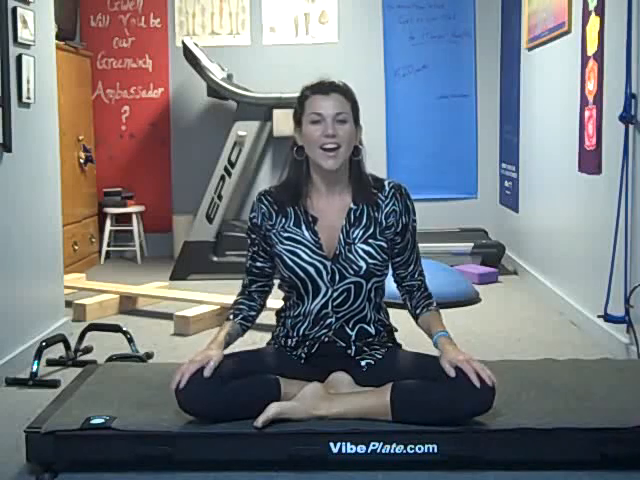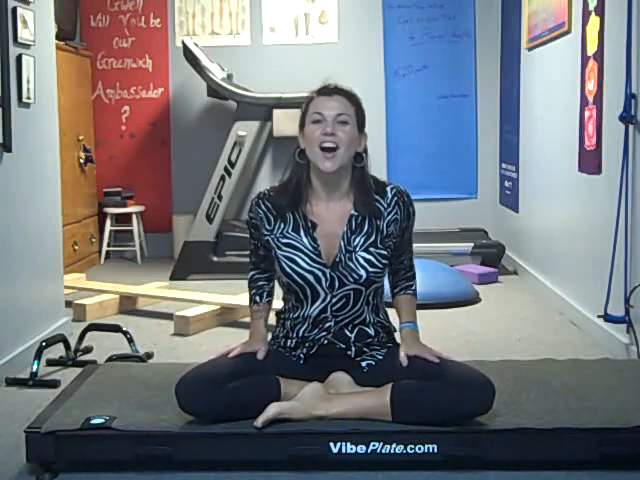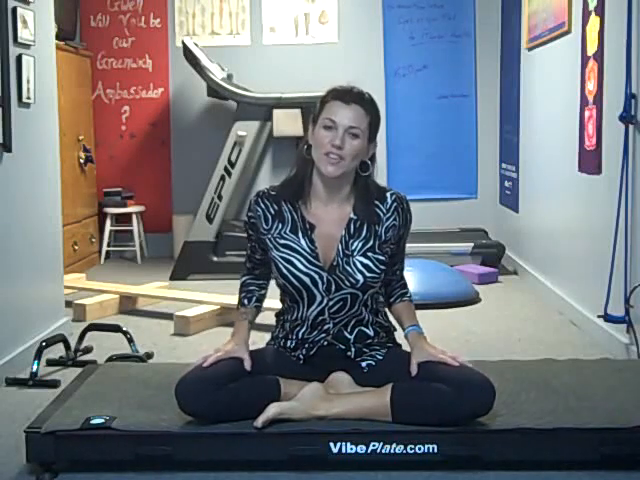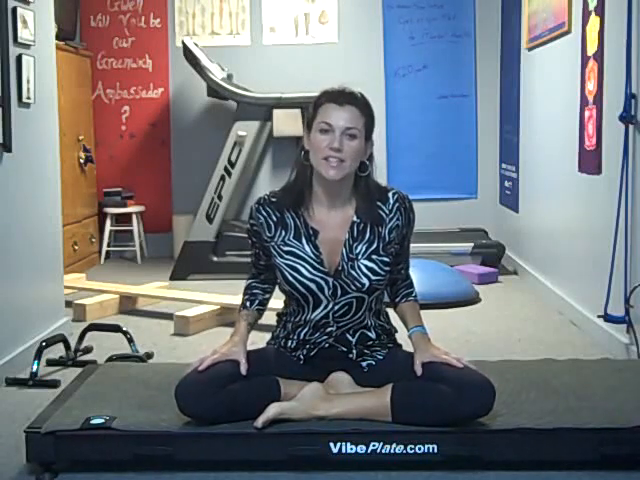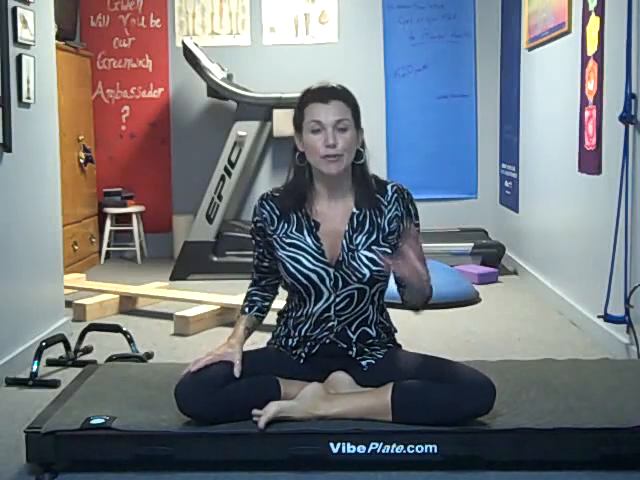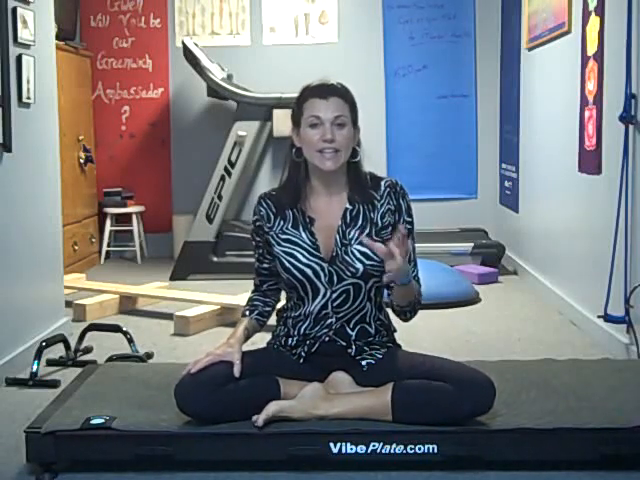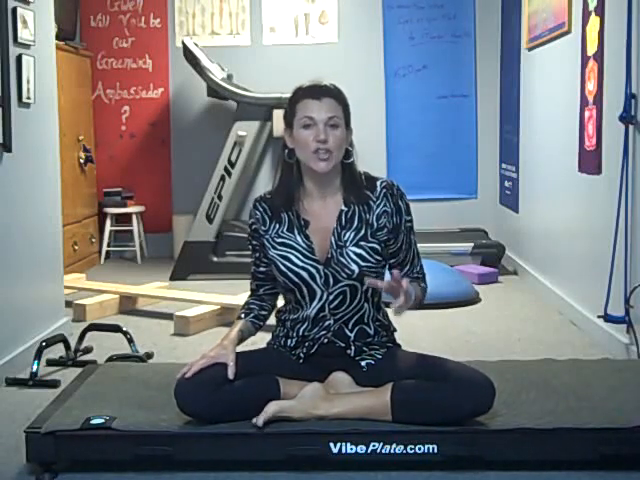
dt=0.5s
person 1, frame 1
left shoulder: (390, 201)
right shoulder: (270, 207)
left elbow: (412, 283)
right elbow: (254, 290)
left wrist: (445, 343)
right wrist: (217, 343)
left hip: (371, 355)
right hip: (294, 355)
left knee: (473, 393)
right knee: (195, 392)
left ankle: (316, 404)
right ankle: (336, 391)
person 1, frame 2
left shoulder: (392, 204)
right shoulder: (268, 207)
left wrist: (409, 332)
right wrist: (257, 332)
left hip: (370, 354)
right hip: (294, 354)
left knee: (477, 392)
right knee: (192, 392)
left ankle: (318, 404)
right ankle: (340, 393)
person 1, frame 3
left shoulder: (391, 209)
right shoulder: (268, 207)
right elbow: (255, 276)
left wrist: (416, 338)
right wrist: (239, 336)
left hip: (369, 355)
right hip: (293, 354)
left knee: (476, 394)
right knee: (192, 393)
left ankle: (320, 404)
right ankle: (338, 391)
person 1, frame 4
left shoulder: (393, 208)
right shoulder: (269, 212)
left wrist: (420, 337)
right wrist: (239, 336)
left hip: (371, 356)
right hip: (294, 355)
left knee: (477, 394)
right knee: (192, 394)
left ankle: (319, 404)
right ankle: (336, 392)
person 1, frame 5
left shoulder: (393, 201)
right shoulder: (273, 208)
left elbow: (416, 300)
left wrist: (418, 281)
right wrist: (236, 339)
left hip: (371, 355)
right hip: (295, 354)
left knee: (477, 392)
right knee: (192, 393)
left ankle: (317, 405)
right ankle: (337, 391)
person 1, frame 6
left shoulder: (387, 197)
right shoulder: (272, 208)
left elbow: (407, 309)
left wrist: (398, 271)
right wrist: (236, 339)
left hip: (370, 355)
right hip: (295, 354)
left knee: (478, 391)
right knee: (192, 393)
left ankle: (320, 404)
right ankle: (337, 391)
person 1, frame 7
left shoulder: (384, 197)
right shoulder: (267, 210)
left elbow: (417, 286)
right elbow: (263, 294)
left wrist: (405, 293)
right wrist: (230, 340)
left hip: (369, 354)
right hip: (294, 355)
left knee: (476, 391)
right knee: (192, 392)
left ankle: (315, 405)
right ankle: (338, 391)
